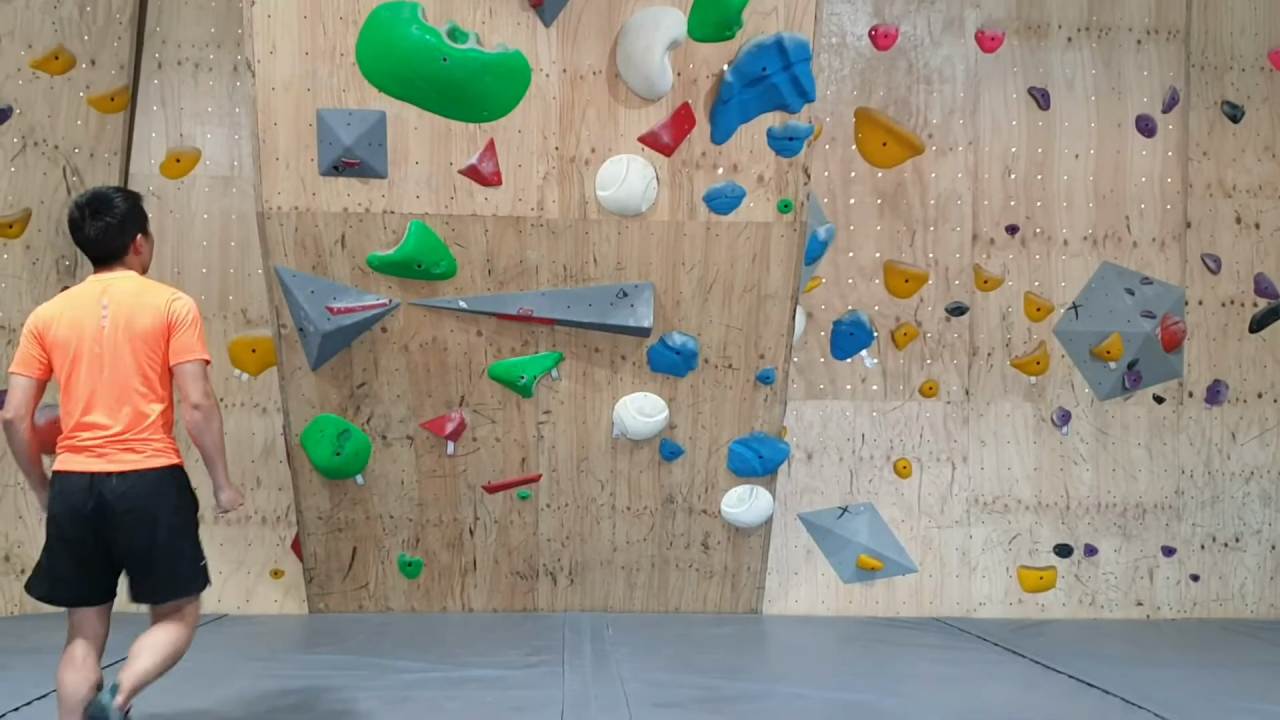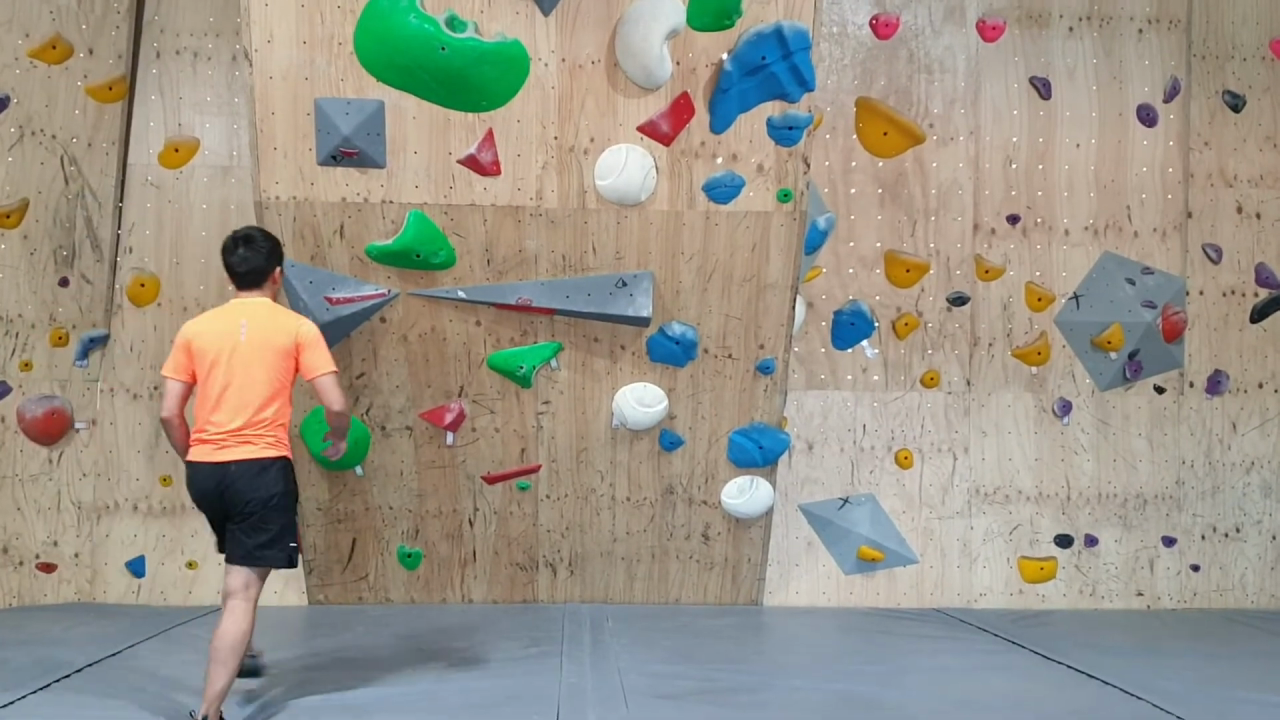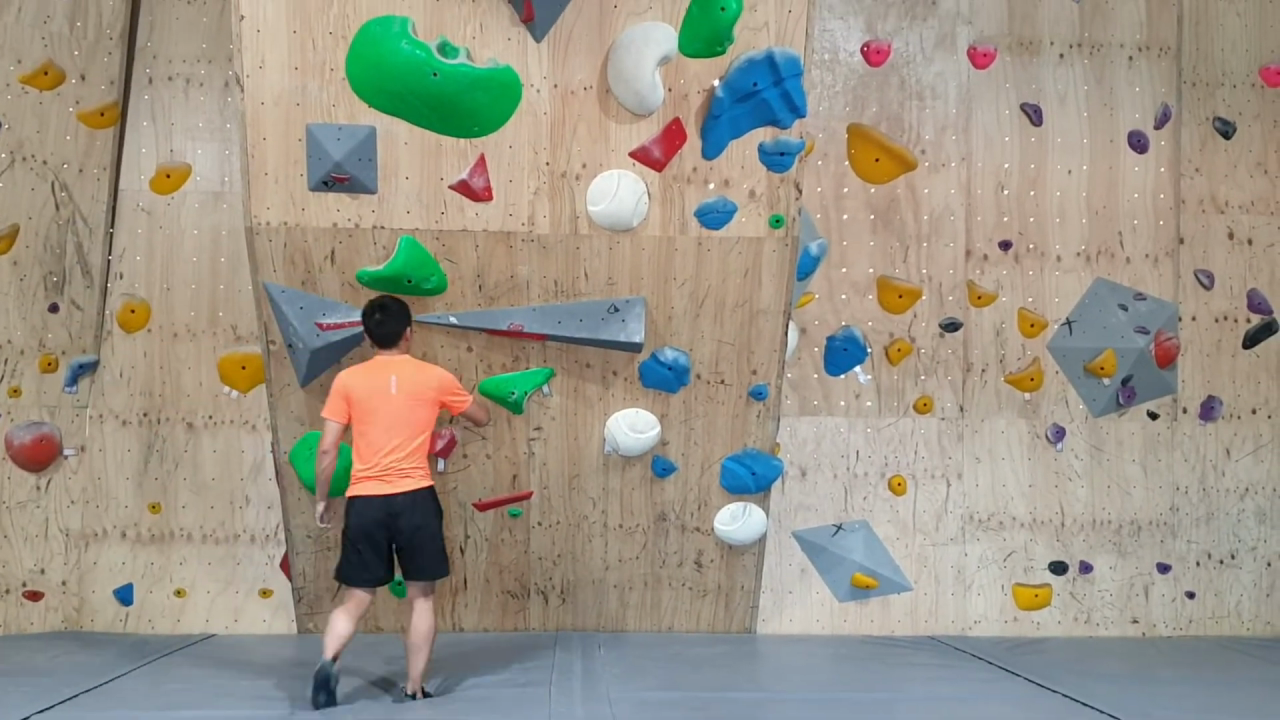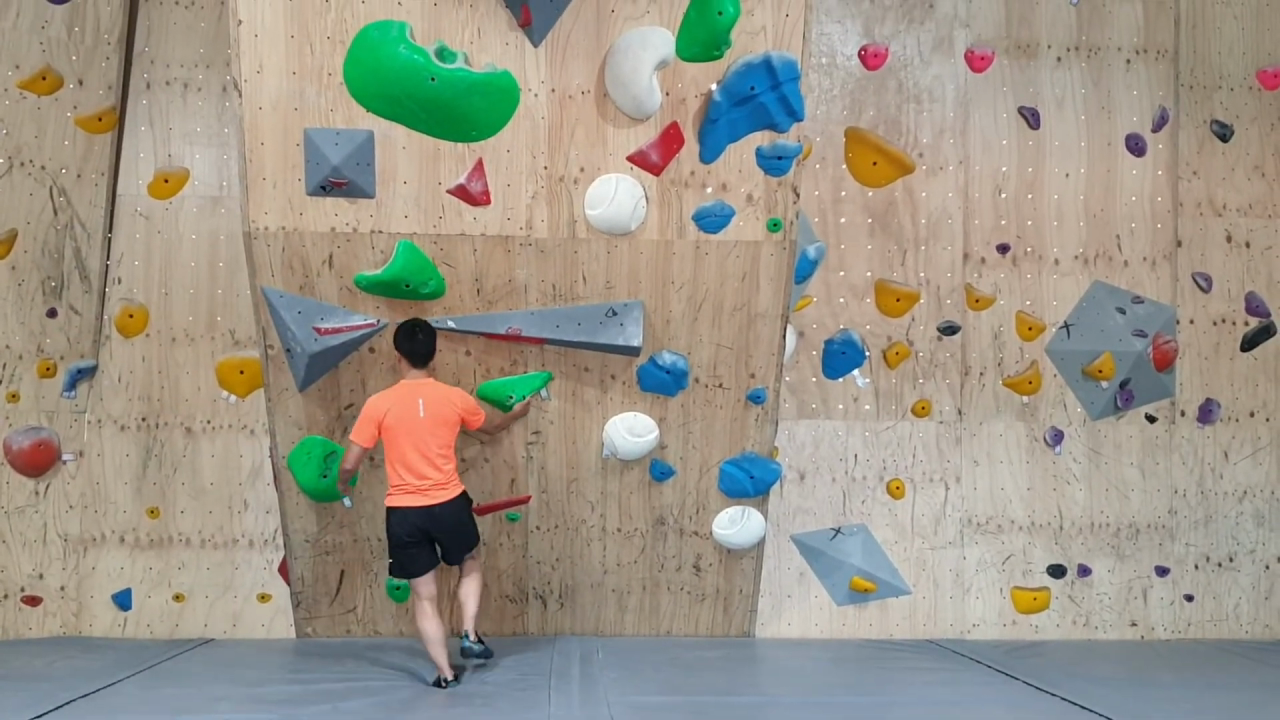
dt=1s
person 1, frame 1
left shoulder: (49, 314)
right shoulder: (172, 304)
right elbow: (197, 404)
right wrist: (221, 480)
left hip: (74, 485)
right hip: (148, 480)
left knee: (84, 634)
right knee: (179, 615)
person 1, frame 2
left shoulder: (195, 329)
right shoulder: (297, 327)
left elbow: (168, 414)
right elbow: (337, 405)
right wrist: (338, 437)
left hip: (205, 470)
right hip: (263, 469)
left knee: (247, 563)
right knee: (239, 594)
left ankle: (240, 651)
person 1, frame 3
left shoulder: (347, 380)
right shoulder: (435, 378)
left elbow: (328, 449)
right elbow: (480, 417)
left wrist: (321, 499)
right wrist: (485, 406)
left hip: (364, 502)
right hip: (415, 500)
left knee: (353, 600)
right knee: (421, 598)
left ankle: (328, 661)
right ankle: (414, 688)
person 1, frame 4
left shoulder: (378, 404)
right shoulder: (455, 398)
left elbow: (349, 465)
right elbow: (491, 425)
left wrist: (344, 484)
right wrist: (516, 413)
left hip: (402, 513)
right hip: (448, 504)
left knee: (424, 596)
right knee: (471, 562)
left ankle: (446, 674)
right ankle: (470, 635)
